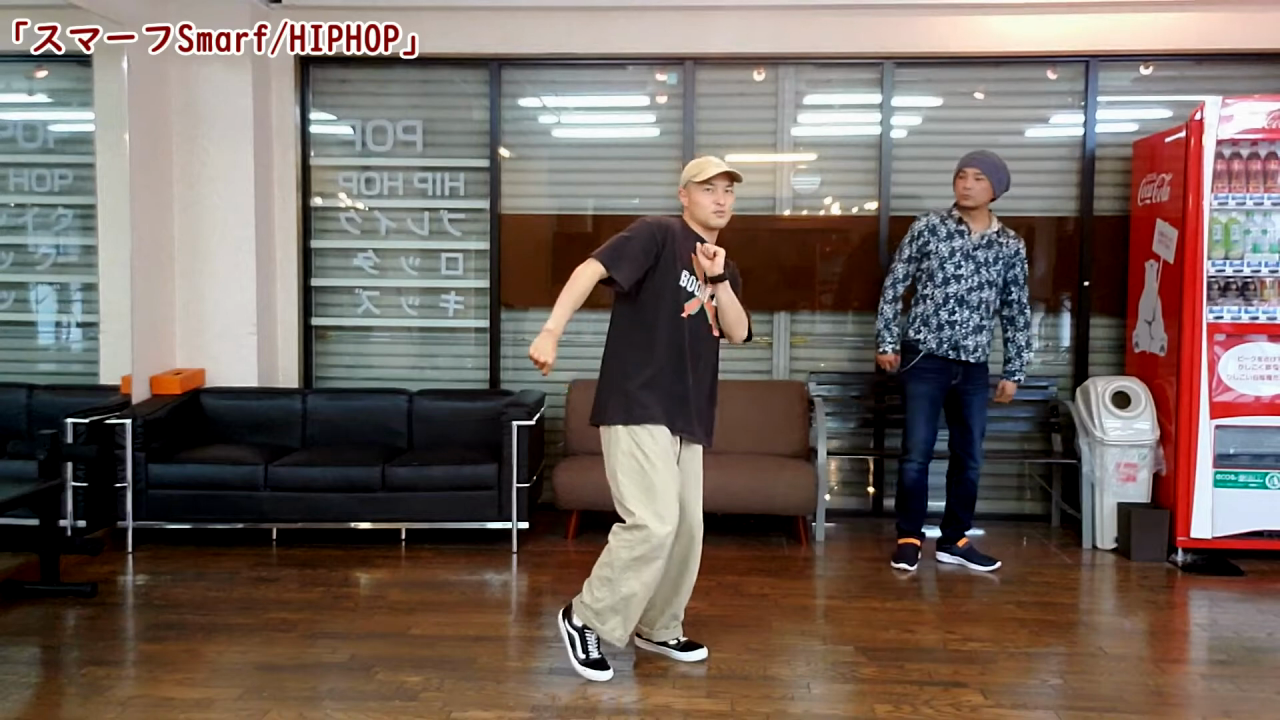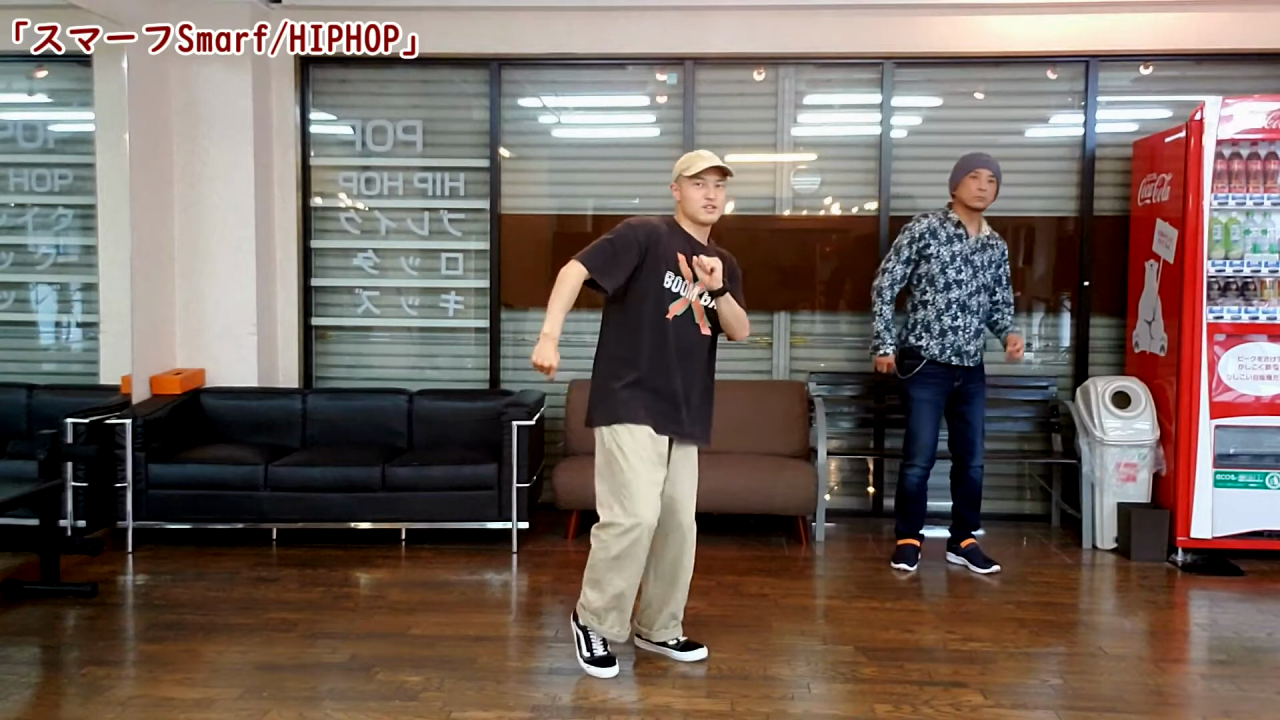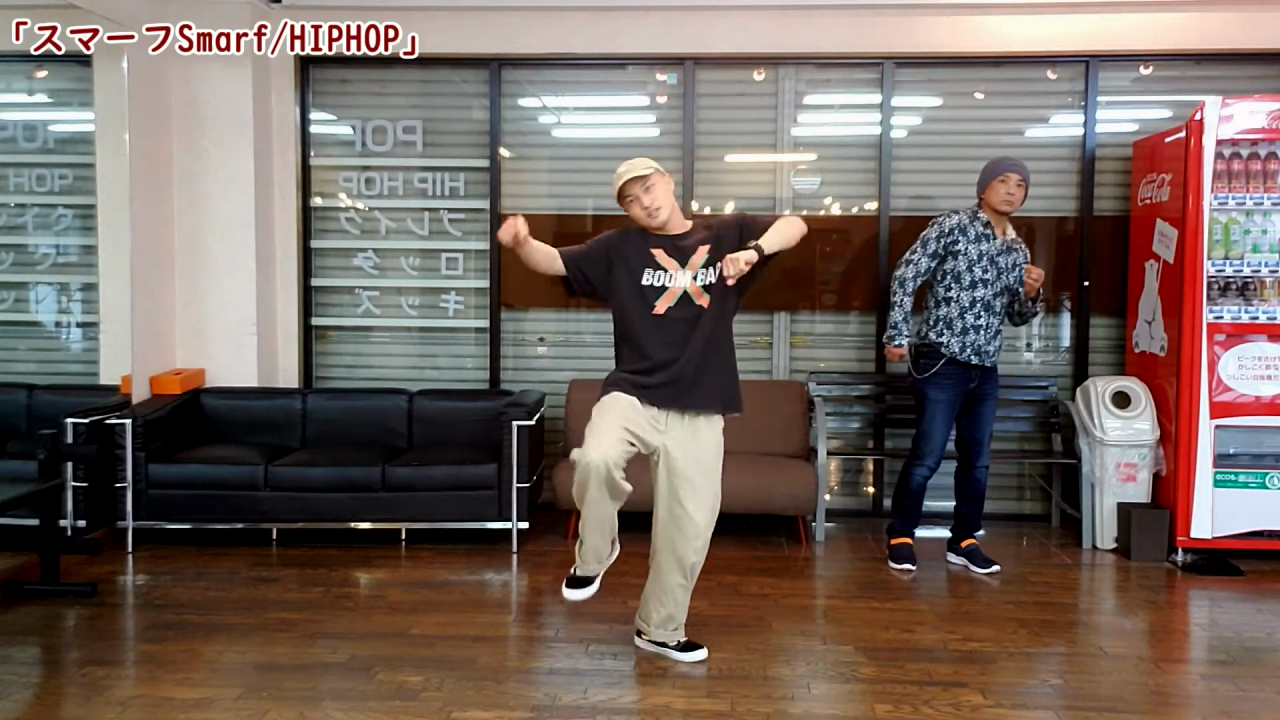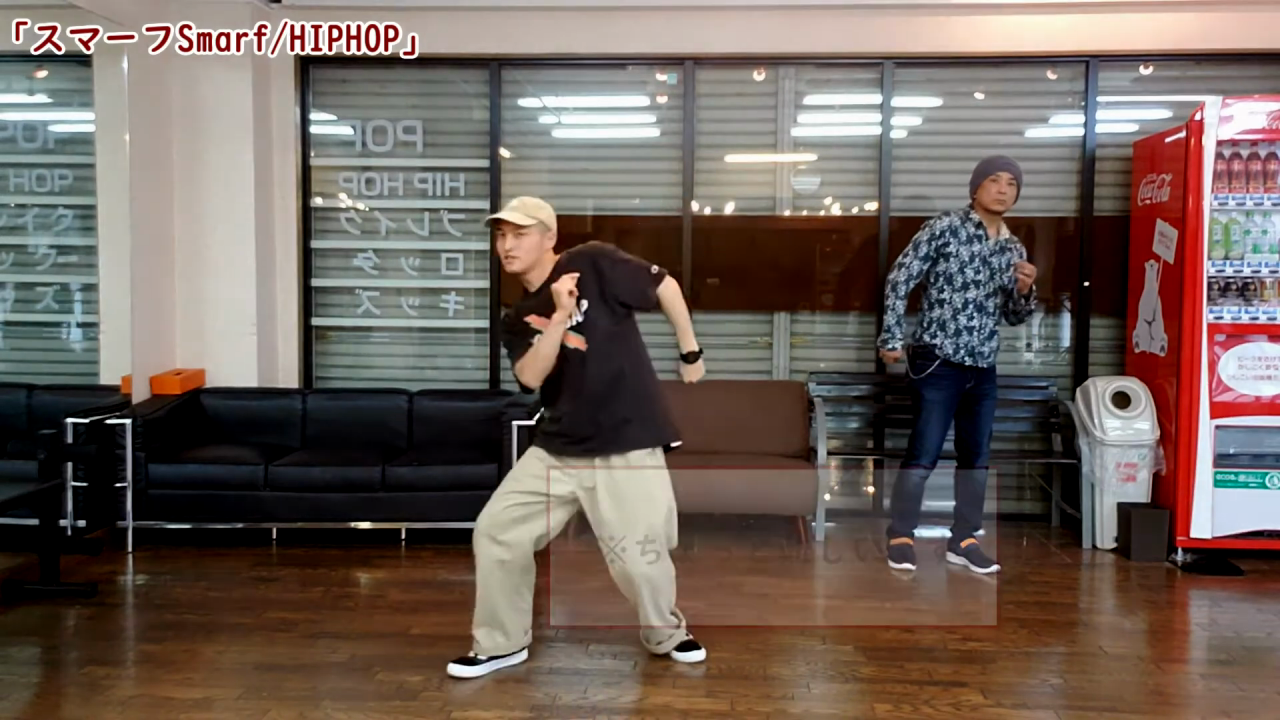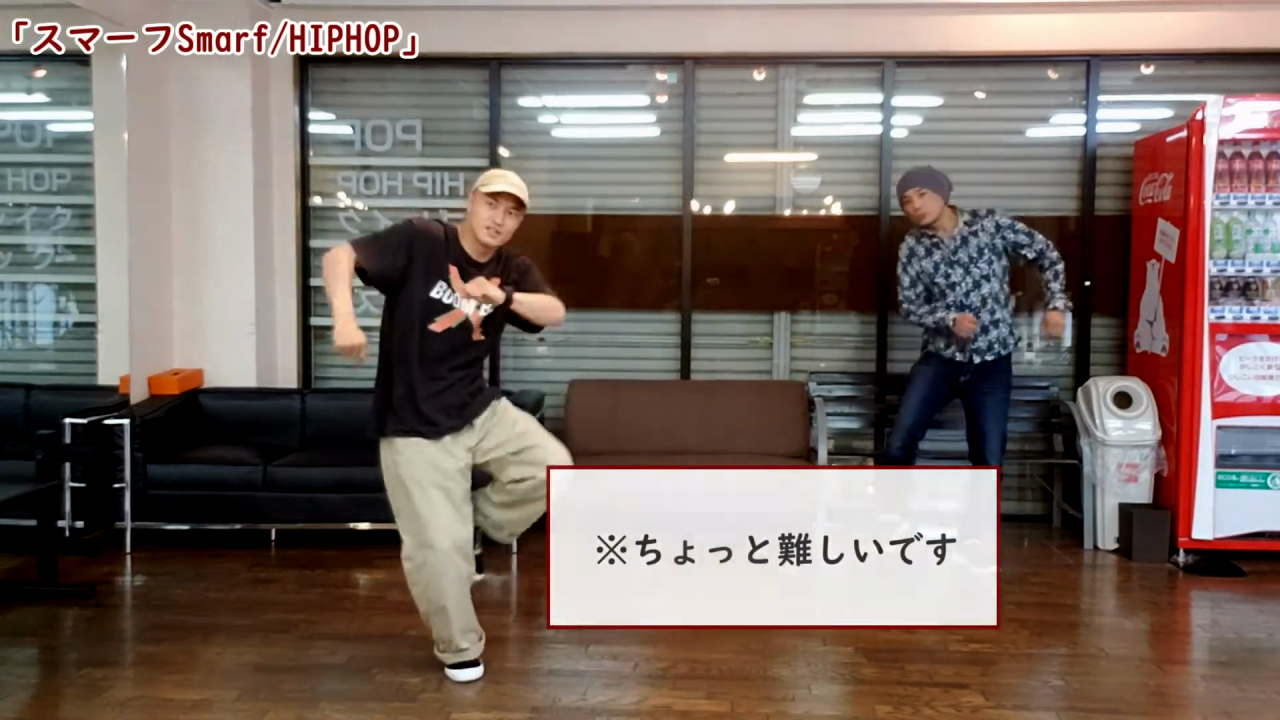
dt=0.7s
person 1, frame 1
left shoulder: (726, 270)
right shoulder: (657, 234)
left elbow: (738, 332)
right elbow: (590, 269)
left wrist: (718, 278)
right wrist: (551, 331)
left hip: (686, 414)
right hip: (636, 406)
left knee: (686, 528)
right knee: (652, 524)
left ankle: (658, 628)
right ankle: (586, 618)
person 1, frame 2
left shoulder: (724, 266)
right shoulder: (643, 236)
left elbow: (741, 332)
right elbow: (576, 269)
left wrist: (718, 288)
right wrist: (549, 335)
left hip: (683, 415)
right hip: (626, 405)
left knee: (678, 526)
right knee: (634, 516)
left ankle: (658, 628)
right ankle: (594, 620)
person 1, frame 3
left shoulder: (726, 233)
right shoulder: (620, 247)
left elbow: (794, 225)
right elbow: (554, 262)
left wrist: (753, 251)
right wrist: (521, 243)
left hip: (700, 406)
right hip: (635, 391)
left knee: (689, 525)
right knee: (596, 458)
left ankle: (659, 629)
right ankle: (593, 554)
person 1, frame 4
left shoulder: (594, 263)
right shoulder: (516, 318)
left elbow: (662, 285)
right elbow: (532, 377)
left wrist: (690, 351)
right wrist: (556, 309)
left hip: (624, 445)
right hip: (556, 448)
left knee: (639, 554)
right knee: (495, 532)
left ankle: (666, 632)
right ankle: (501, 644)
person 1, frame 5
left shoulder: (511, 271)
right shoulder: (418, 240)
left elbow: (555, 314)
right elbow: (337, 257)
left wrist: (504, 298)
right wrist: (344, 319)
left hip: (478, 409)
right hip: (414, 424)
left knee: (552, 466)
right knee: (439, 546)
left ankle: (481, 518)
right ankle: (459, 647)
person 2, frame 1
left shoulder: (1011, 246)
right shoulder: (928, 228)
left elbow: (1017, 312)
right elbow: (894, 285)
left wrist: (1014, 372)
right wrist: (886, 342)
left hip: (973, 366)
right hip: (925, 359)
left knee: (969, 458)
right knee: (917, 452)
left ankle: (953, 540)
right ankle: (908, 537)
person 2, frame 2
left shoulder: (996, 247)
right shoulder: (925, 229)
left elbow: (999, 306)
right elbow: (885, 286)
left wrist: (1010, 333)
right wrist: (884, 344)
left hip: (970, 368)
right hip: (925, 363)
left knee: (971, 459)
right knee: (919, 457)
left ankle: (963, 540)
right ankle: (908, 538)
person 2, frame 3
left shoulder: (1018, 251)
right shoulder: (952, 226)
left elbow: (1016, 316)
right elbow: (906, 276)
left wrist: (1032, 294)
right wrist: (897, 335)
left hip: (985, 369)
right hip: (941, 363)
left knee: (977, 460)
right knee: (926, 456)
left ankle: (963, 540)
right ankle: (900, 536)
person 2, frame 4
left shoulder: (1014, 250)
right shoulder: (944, 227)
left elbow: (1014, 316)
right elbow: (900, 279)
left wrist: (1025, 290)
right wrist: (891, 338)
left hip: (983, 369)
right hip: (938, 363)
left knee: (977, 460)
right knee: (924, 457)
left ankle: (963, 539)
right ankle: (900, 535)
person 2, frame 5
left shoulder: (993, 225)
right shoulder: (913, 249)
left elbow: (1049, 256)
right elbow: (910, 306)
left wrist: (1056, 305)
right wrist: (950, 320)
left hip: (991, 362)
right hip: (941, 359)
left knee: (988, 461)
right knee: (898, 443)
